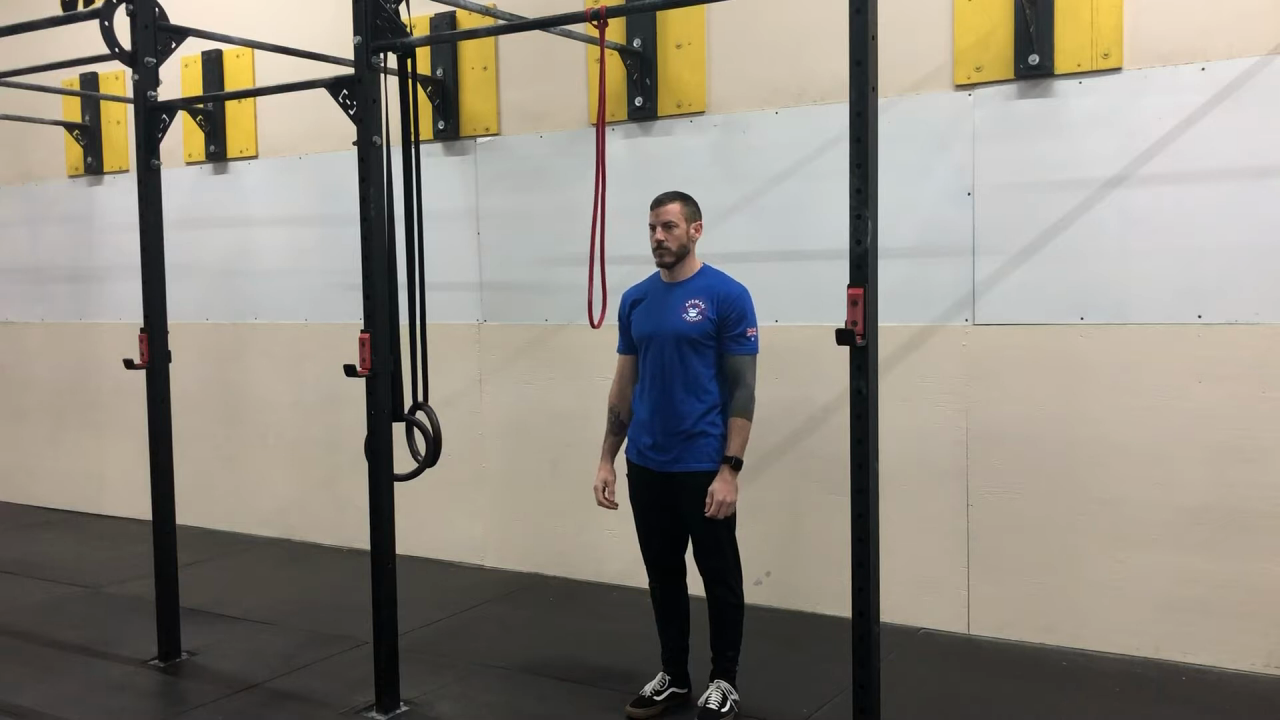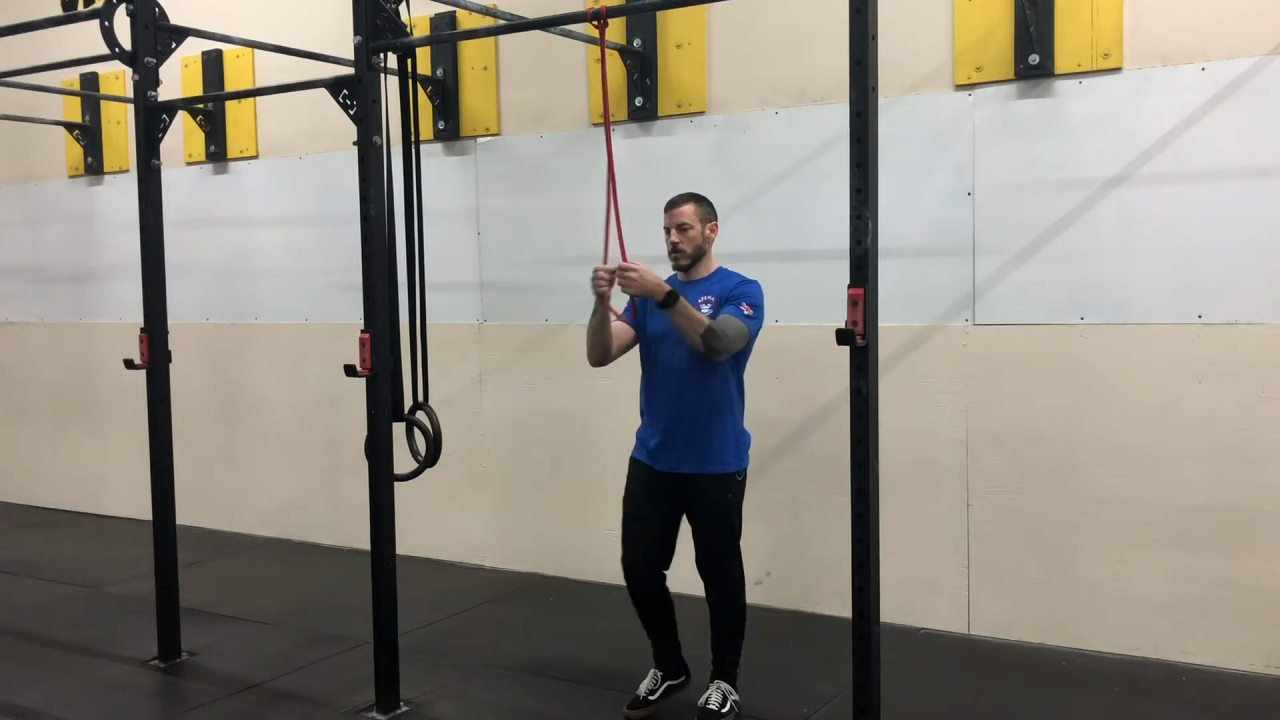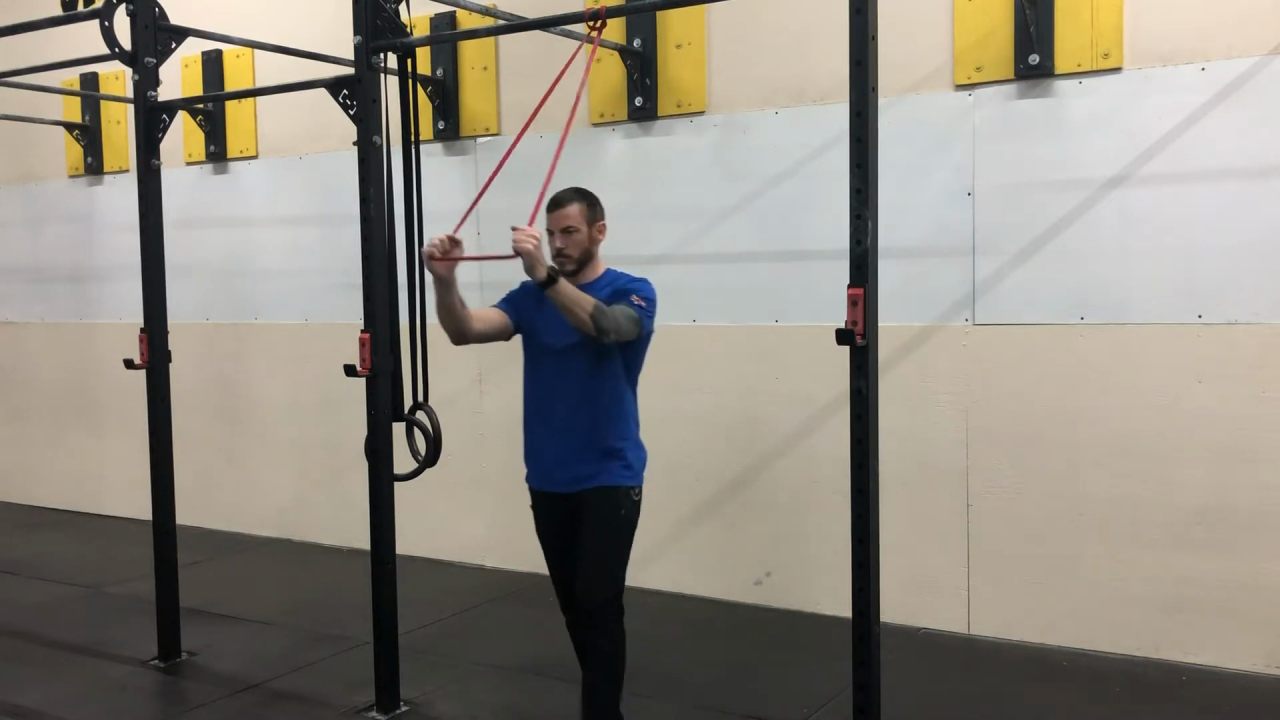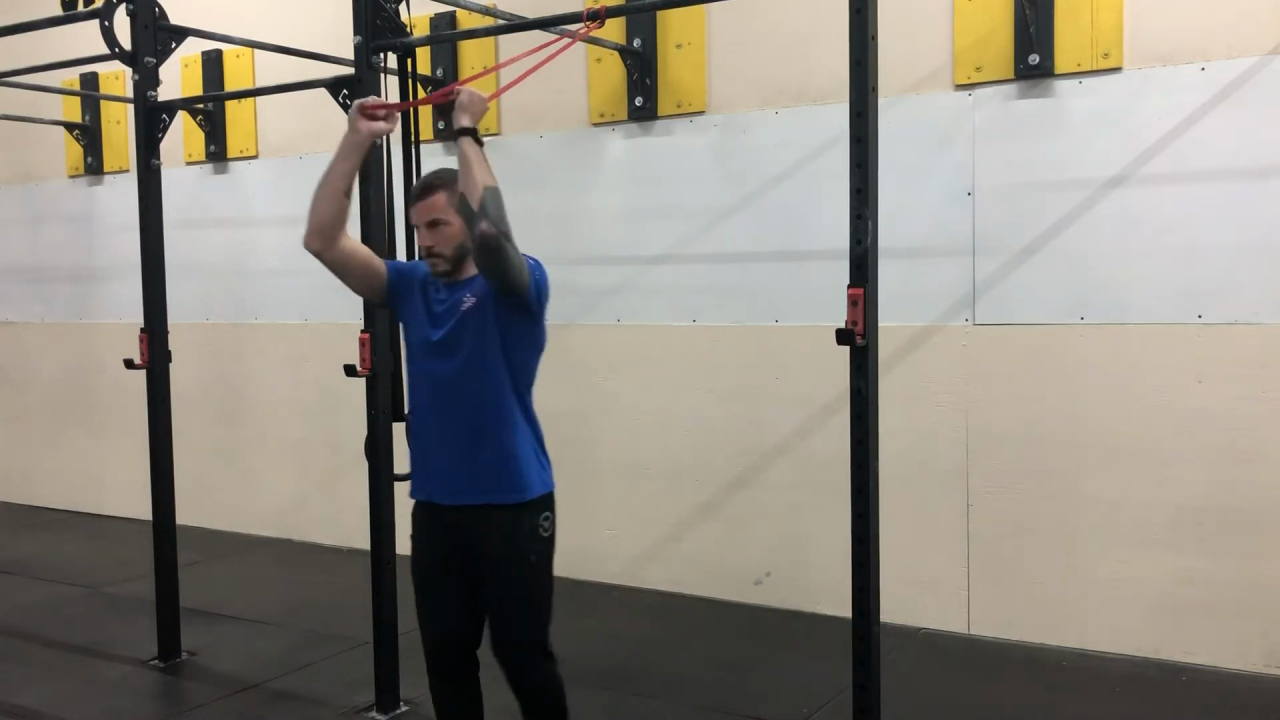
dt=1s
person 1, frame 1
left shoulder: (726, 296)
right shoulder: (635, 300)
left elbow: (742, 389)
right elbow: (624, 386)
left wrist: (730, 469)
right wrist: (607, 459)
left hip: (703, 466)
right hip: (646, 465)
left knee: (718, 576)
right knee: (663, 576)
right ankle: (673, 676)
person 1, frame 2
left shoulder: (740, 291)
right shoulder: (647, 296)
left elbow: (718, 343)
right elbow: (600, 355)
left wrist: (664, 294)
right wrist: (603, 301)
left hip: (715, 464)
right hip: (651, 459)
left knee: (720, 578)
right knee: (639, 569)
right ankle: (669, 667)
person 1, frame 3
left shoulder: (632, 292)
right shoulder: (530, 299)
left elbow: (606, 326)
right elbow: (464, 330)
left wrist: (544, 272)
right wrist: (443, 276)
left hip: (609, 482)
right hip: (548, 482)
left knee: (599, 611)
right knee: (578, 611)
person 1, frame 4
left shoulder: (518, 284)
right shoulder: (409, 287)
left elbow: (490, 230)
right elbow: (323, 240)
left wrist: (465, 132)
right wrist: (356, 141)
left hip: (514, 505)
right hip: (437, 507)
left knee: (522, 650)
right knee: (446, 655)
